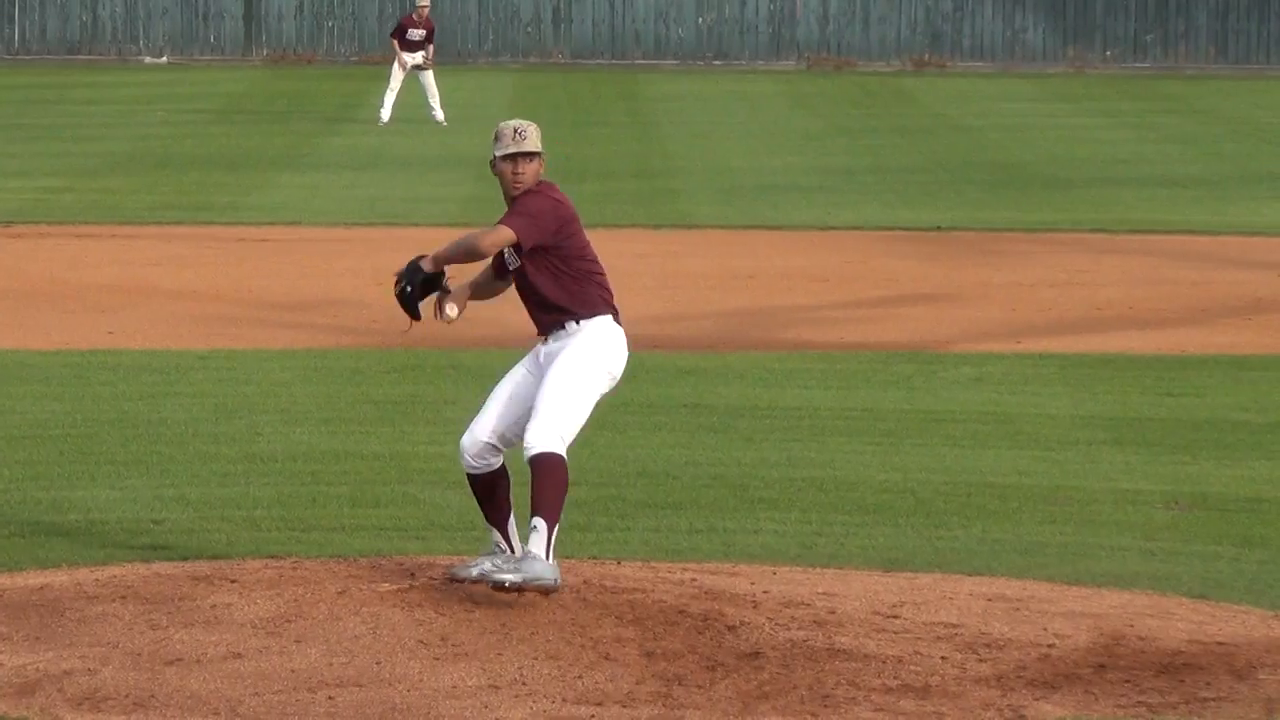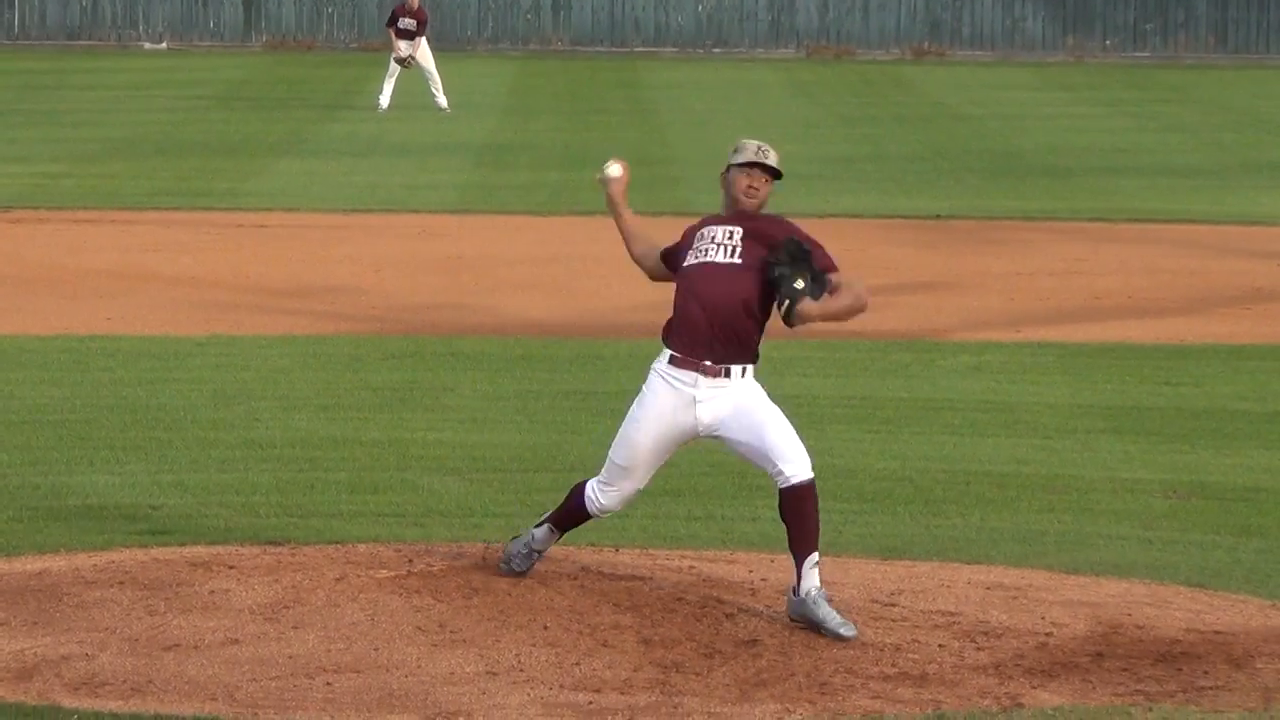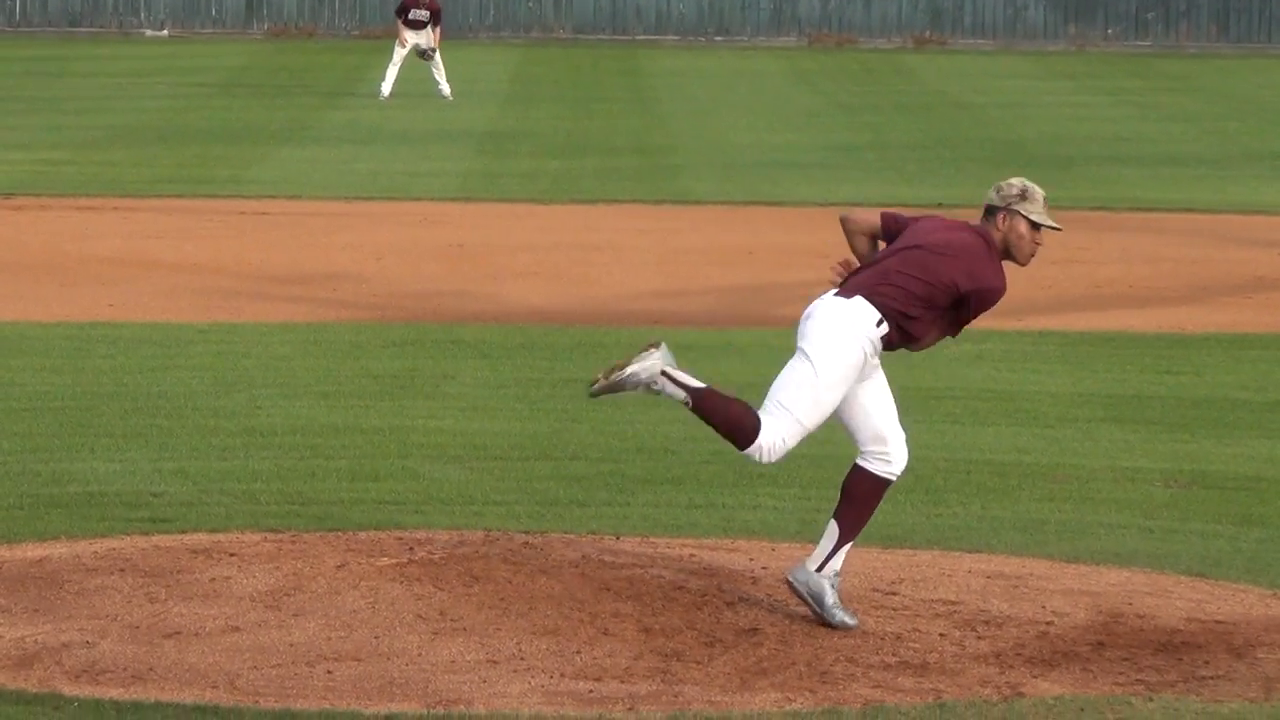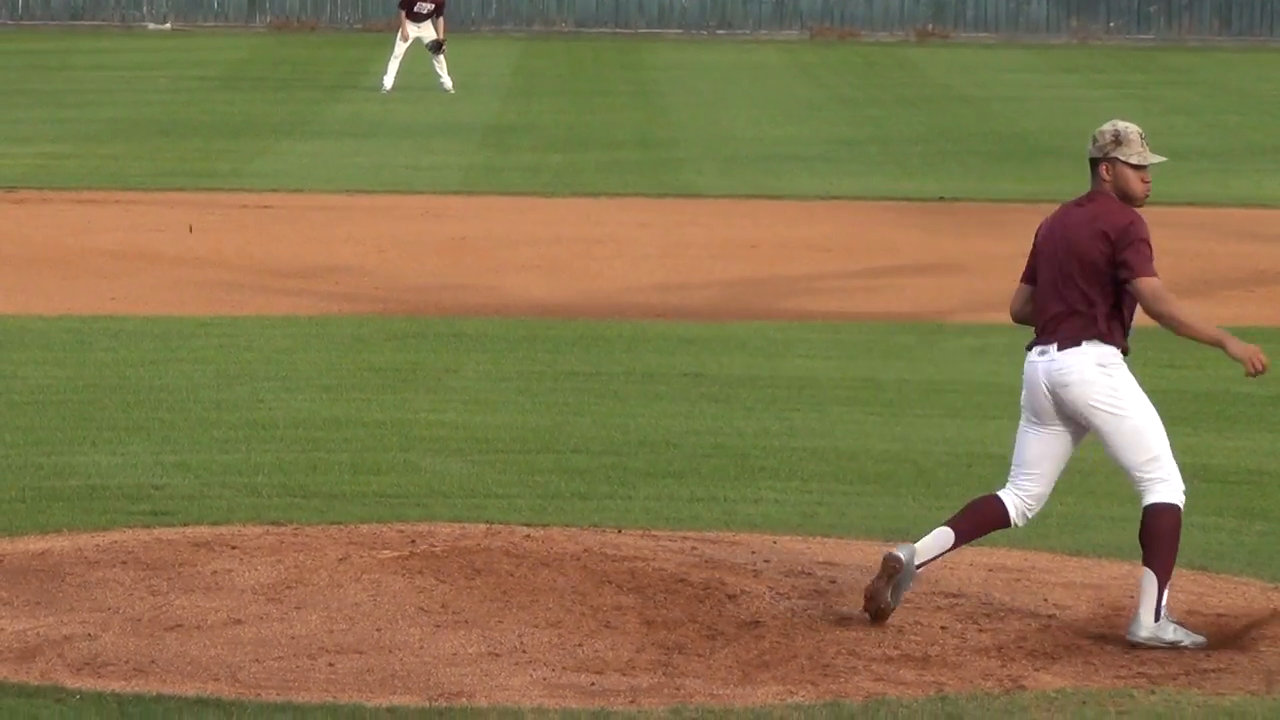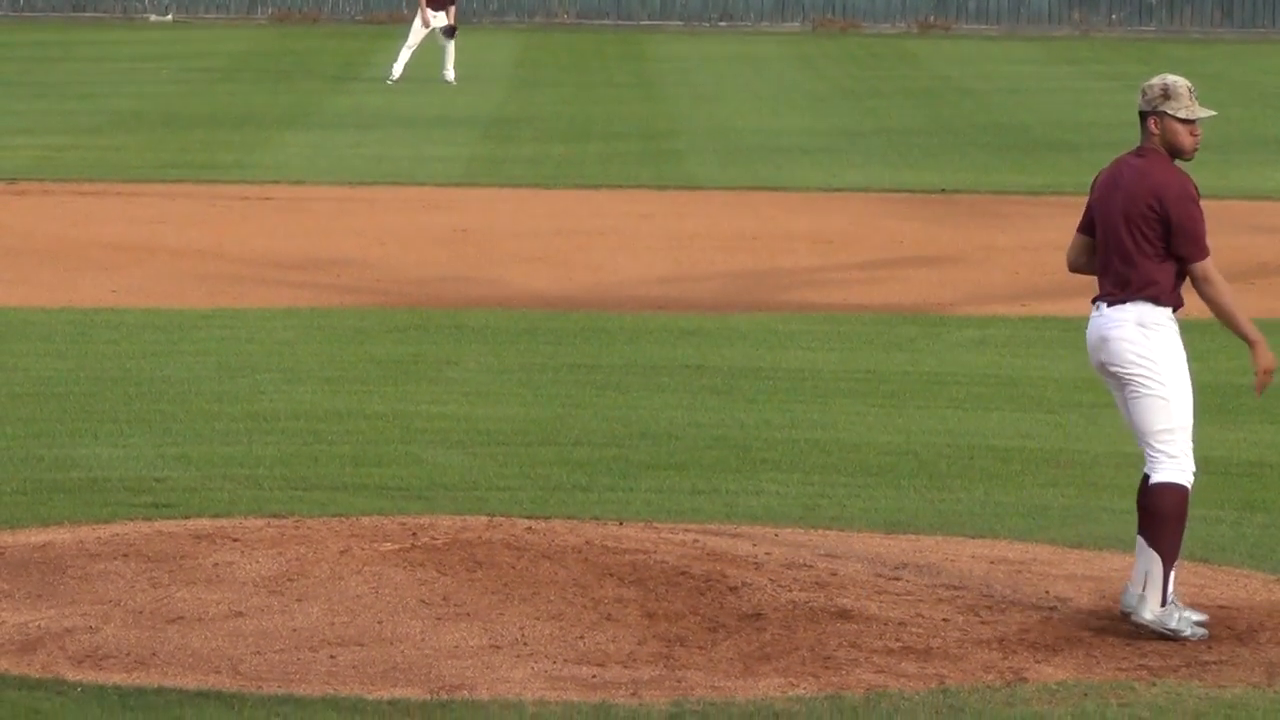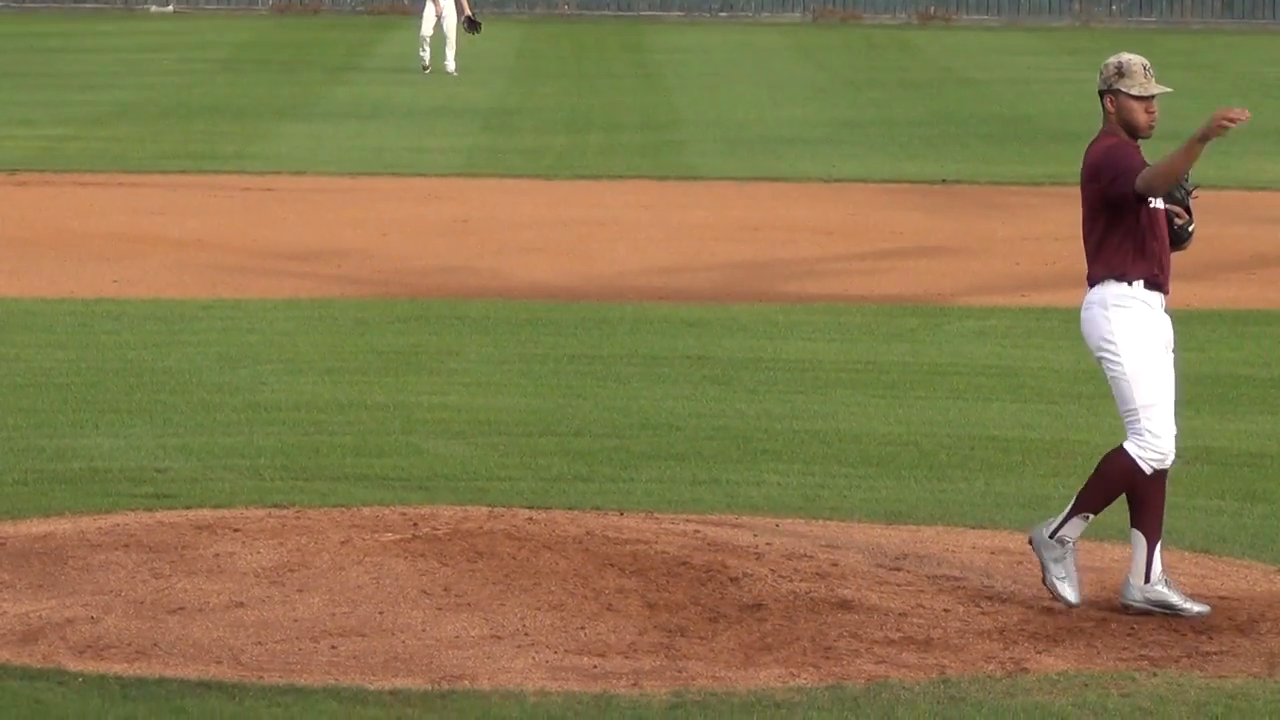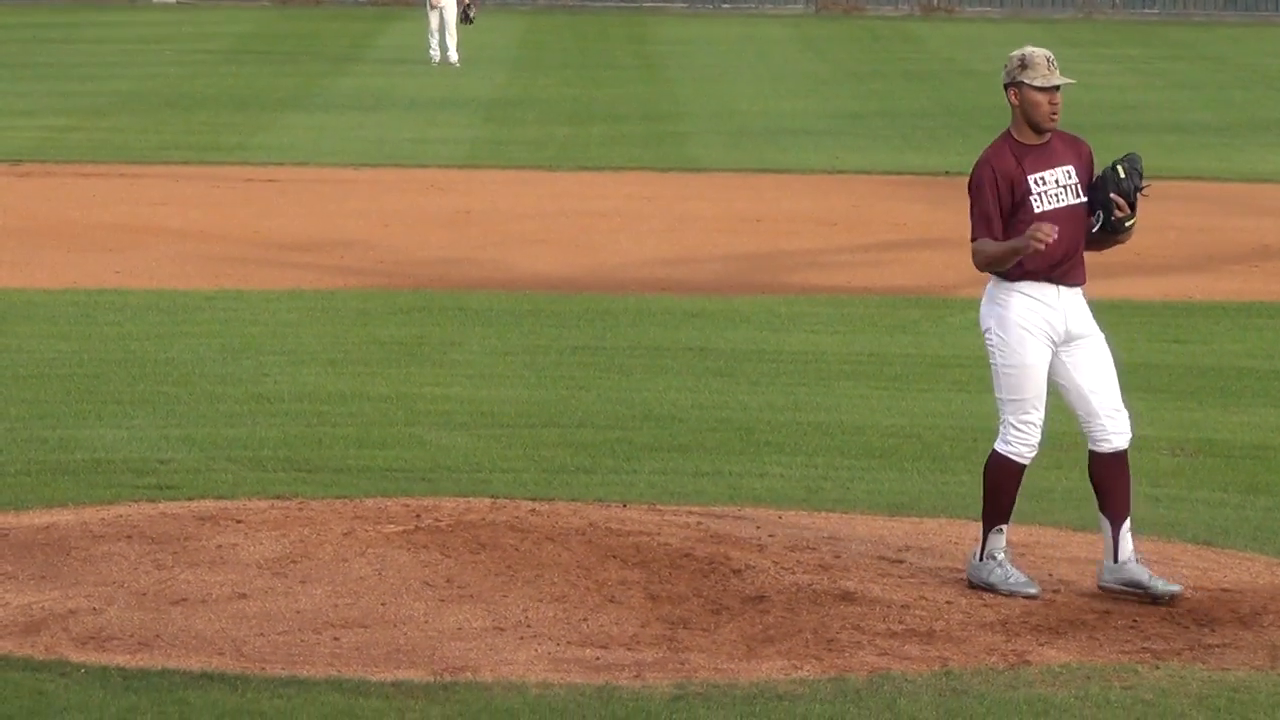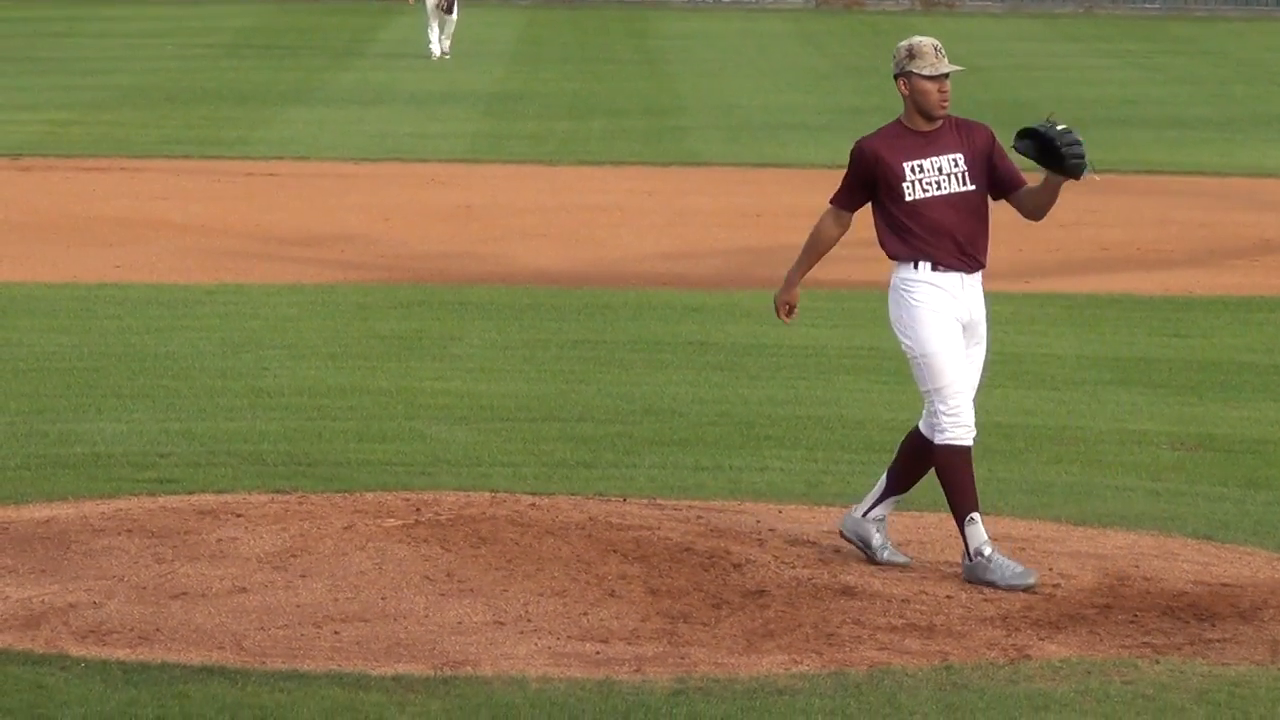
dt=0.4s
person 1, frame 1
left shoulder: (544, 202)
right shoulder: (510, 233)
left elbow: (485, 242)
right elbow: (491, 281)
left wrist: (437, 255)
right wrist: (453, 293)
left hip: (592, 340)
right hip: (552, 347)
left knee: (542, 441)
right knee: (475, 446)
left ankle: (539, 556)
right ankle: (505, 547)
person 1, frame 2
left shoulder: (782, 235)
right shoulder: (702, 231)
left elbow: (856, 295)
right elbow: (655, 265)
left wrist: (807, 307)
right wrist: (619, 207)
left hip: (738, 391)
right hip: (678, 382)
left knee: (795, 465)
right knee: (611, 492)
left ankle: (808, 594)
right ankle: (544, 532)
person 1, frame 3
left shoulder: (933, 227)
right shoulder: (991, 278)
left elbow: (858, 223)
right elbow: (921, 338)
left hip: (841, 320)
right hip: (835, 333)
left knee: (888, 453)
right knee: (761, 439)
left ankle: (819, 572)
right ankle: (660, 373)
person 1, frame 4
left shoulder: (1054, 223)
right shoulder: (1122, 222)
left elbow: (1017, 308)
right elbow: (1153, 299)
right wrist: (1229, 344)
left hip: (1041, 369)
right hip: (1094, 370)
left knee: (1022, 496)
right knee: (1165, 485)
left ankle: (913, 557)
right ankle: (1152, 619)
person 1, frame 5
left shoulder: (1111, 176)
right shoulder: (1172, 184)
left elbow: (1077, 257)
right elbow: (1204, 276)
left hip: (1105, 327)
right hip: (1145, 329)
left knee: (1163, 460)
right knee: (1174, 464)
left ankle: (1145, 589)
right ankle: (1158, 602)
person 1, frame 6
left shoulder: (1132, 156)
right shoulder: (1109, 152)
right elbow: (1160, 181)
left wrist: (1177, 229)
right wrist: (1205, 134)
left hip: (1148, 309)
right hip: (1121, 309)
left knee: (1158, 445)
right knee: (1151, 443)
left ankle: (1146, 582)
right ankle: (1060, 533)
person 1, frame 7
left shoulder: (1076, 151)
right shoulder: (993, 165)
left elbow: (1088, 238)
right elbow: (984, 254)
left wrist: (1120, 222)
right wrist: (1019, 244)
left hip: (1074, 306)
right hip: (1020, 307)
left knee: (1111, 428)
right knee: (1020, 435)
left ankle: (1121, 562)
right ankle: (990, 558)
person 1, frame 8
left shoulder: (975, 138)
right shoulder: (876, 150)
left elbow: (1032, 207)
right elbow: (836, 216)
left wrist: (1056, 175)
right wrist: (792, 280)
left hip: (969, 293)
right hip: (920, 290)
left knee: (941, 420)
right knee: (955, 416)
left ankle: (866, 517)
right ankle: (977, 550)
